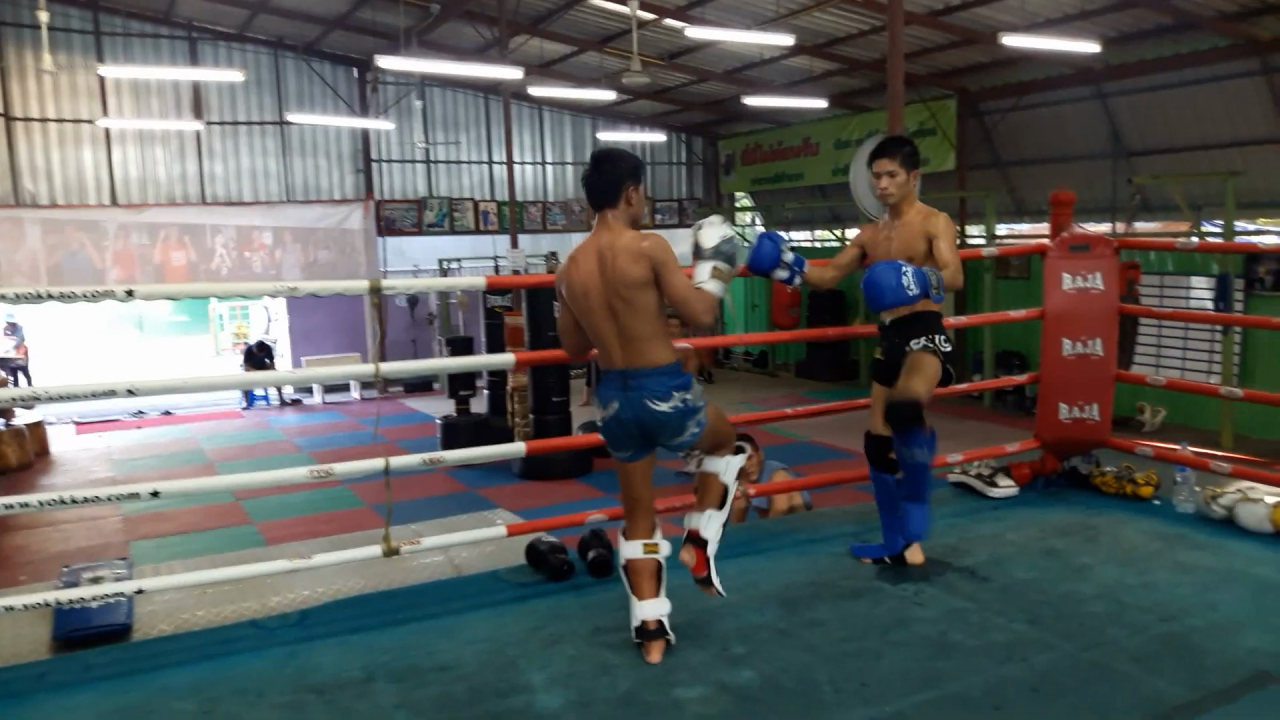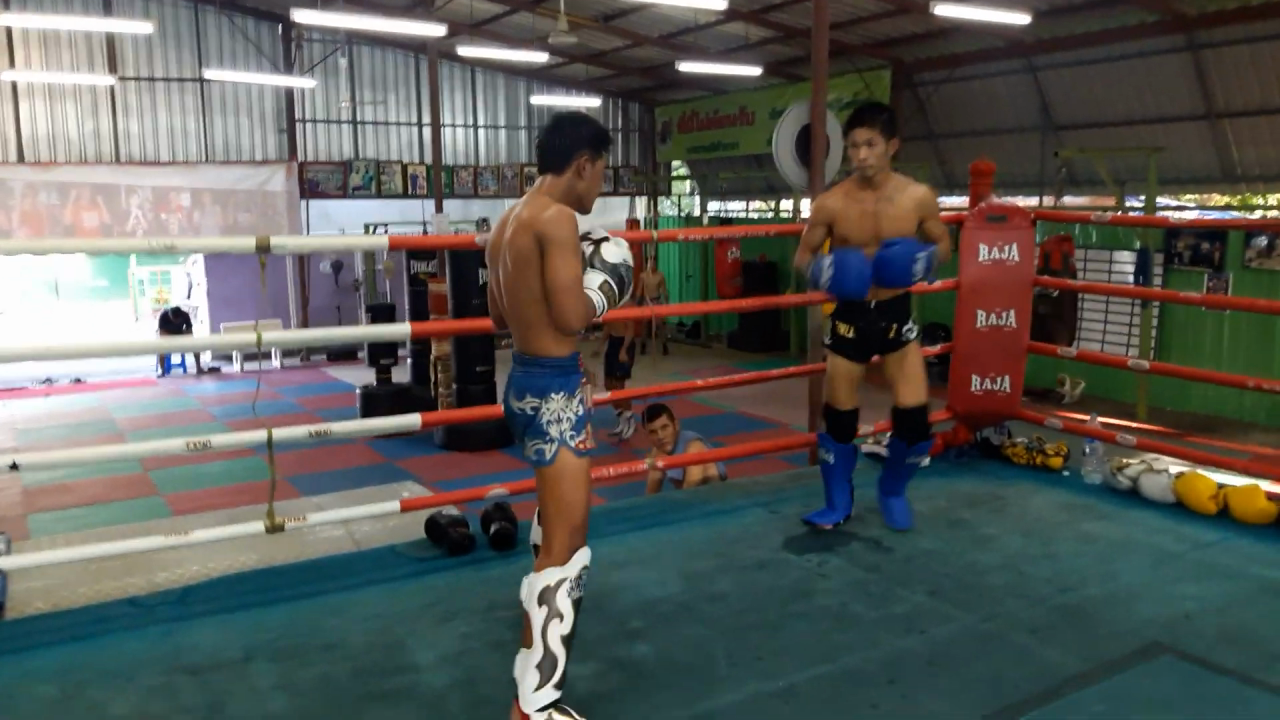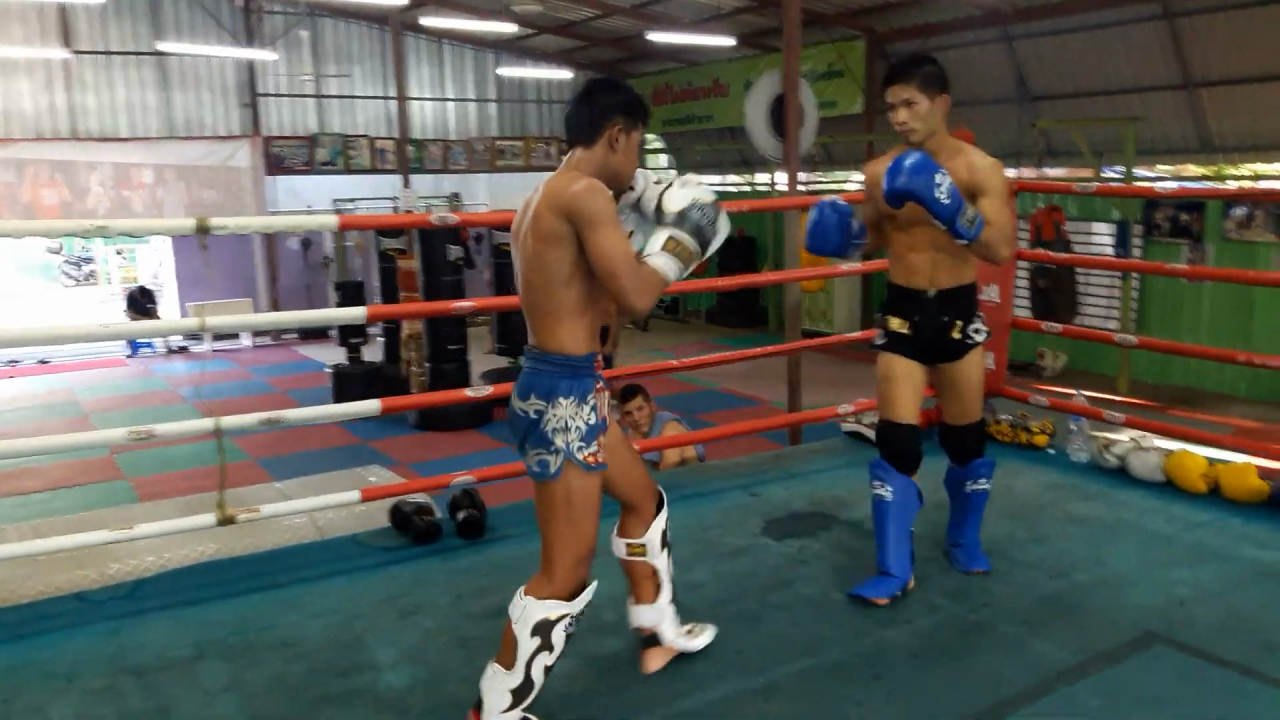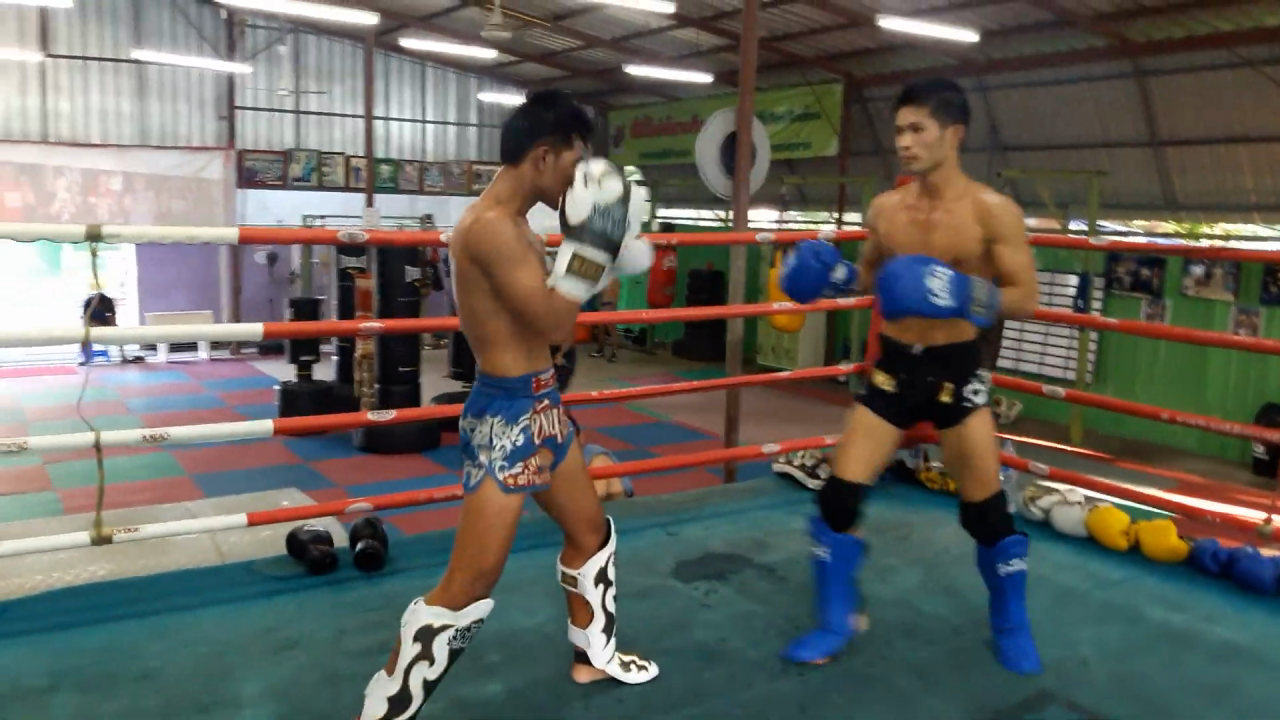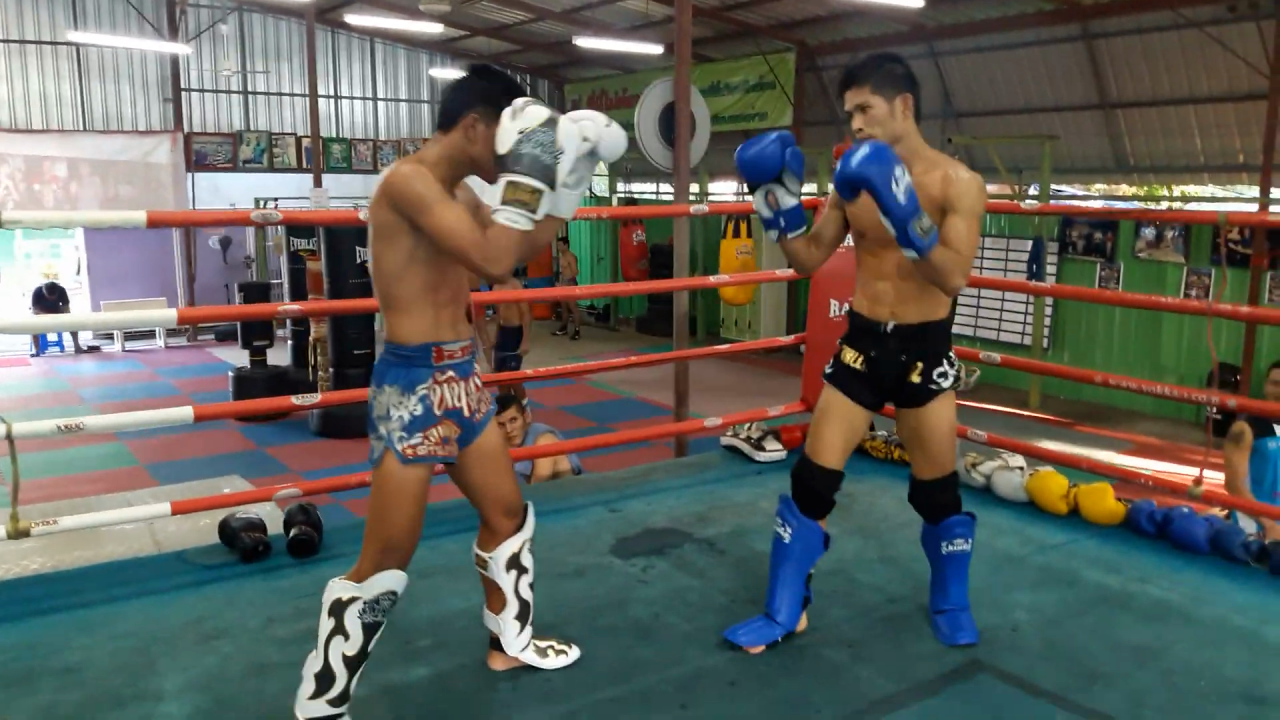
dt=0.7s
person 1, frame 1
left shoulder: (569, 267)
right shoulder: (649, 247)
left elbow: (573, 346)
right elbow: (701, 315)
right wrist: (713, 261)
left hip: (613, 398)
right hip: (665, 391)
left knee: (638, 516)
right knee: (724, 445)
left ankle: (651, 630)
right ankle: (699, 545)
person 1, frame 2
left shoulder: (507, 223)
right shoulder: (556, 217)
right elbow: (572, 317)
right wrist: (607, 276)
left hip: (525, 381)
right hip: (554, 389)
left knee: (559, 506)
right knee: (564, 547)
left ankle: (546, 606)
person 1, frame 3
left shoulder: (542, 197)
right shoulder: (583, 193)
right elbow: (636, 297)
left wrist: (634, 209)
right wrist: (680, 233)
left hip: (571, 387)
right hip: (563, 394)
left knee: (643, 502)
right knee: (566, 575)
left ankle: (658, 631)
person 1, frame 4
left shoulder: (512, 220)
right shoulder: (491, 225)
right elbow: (555, 326)
left wrist: (594, 244)
right wrist: (588, 239)
left hip: (540, 408)
right hip: (506, 417)
left knee: (592, 532)
right knee: (466, 591)
left ankle: (593, 653)
person 1, frame 5
left shoulder: (457, 191)
right shoulder: (408, 179)
left elbow: (518, 254)
right elbow: (489, 258)
left wrist: (567, 171)
right wrist: (527, 170)
left hip: (462, 379)
right hip: (412, 385)
left knee: (507, 515)
right knee: (385, 561)
left ankle: (510, 641)
person 2, frame 1
left shoulder: (934, 221)
right shoulder: (871, 233)
left elbow: (954, 277)
right elbow: (828, 275)
left wrist: (921, 280)
right wrist: (788, 267)
left hip: (925, 337)
right hip: (888, 341)
left knee: (905, 412)
right knee: (879, 447)
left ankle: (914, 499)
right ankle: (898, 541)
person 2, frame 2
left shoulder: (919, 197)
right shoulder: (830, 203)
left elbow: (944, 247)
right elbow: (803, 257)
left wrist: (922, 260)
right wrist: (824, 270)
left hip: (896, 317)
right hip: (848, 318)
left knee: (914, 421)
right knee: (839, 420)
left ankle: (892, 490)
right ankle: (837, 505)
person 2, frame 3
left shoulder: (980, 168)
right shoulder: (879, 173)
left elbow: (1002, 252)
left wrist: (951, 209)
right wrist: (841, 235)
left hip: (959, 312)
right hip: (903, 312)
left knee: (965, 438)
right knee: (898, 442)
left ankle: (961, 535)
right ankle: (894, 569)
person 2, frame 4
left shoulder: (992, 212)
right shoulder: (885, 209)
left elbow: (1026, 298)
left wrist: (961, 294)
right wrist: (833, 275)
left hip: (955, 371)
right hip: (894, 367)
left knee: (986, 511)
right knee: (839, 494)
left ankle: (1011, 629)
right ankle: (835, 622)
person 2, frame 5
left shoulder: (958, 183)
right shoulder: (854, 184)
left elbow: (955, 277)
right elbow: (807, 258)
left wrist: (904, 214)
right wrist: (778, 196)
left hip: (923, 350)
right hip: (860, 344)
left knee: (937, 491)
right knee: (812, 479)
left ankle: (950, 604)
right ankle: (784, 612)
